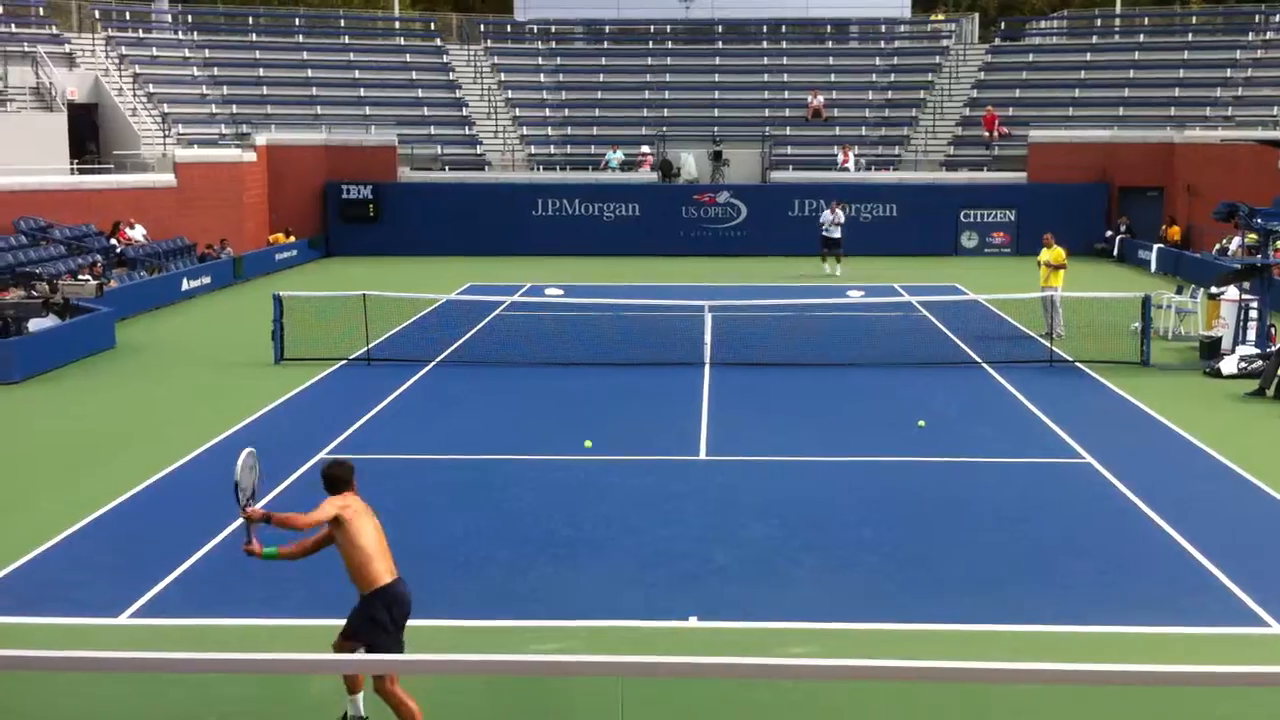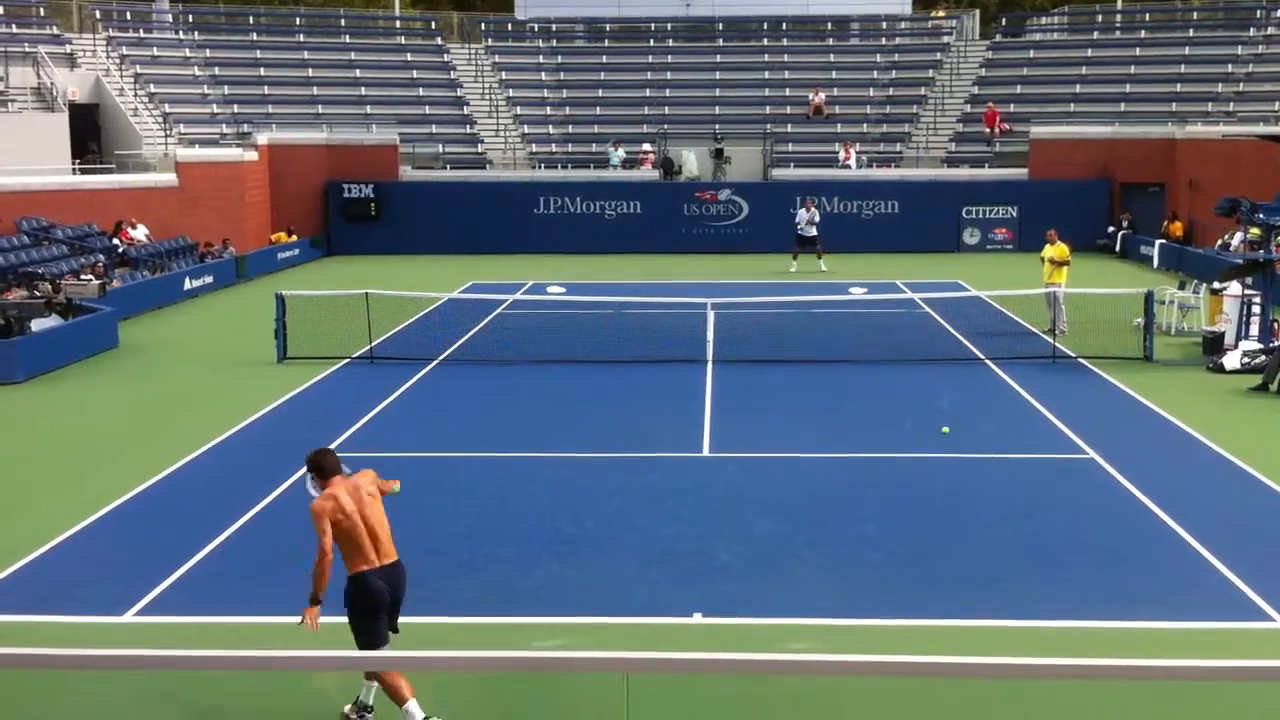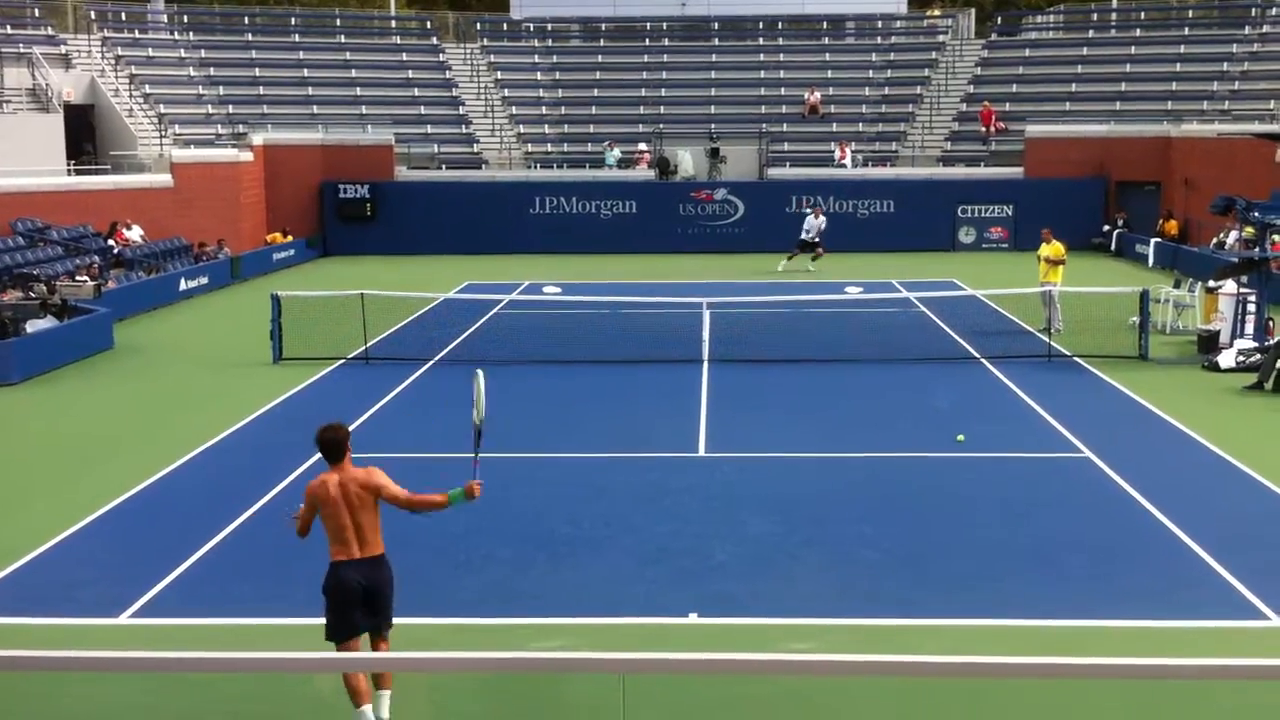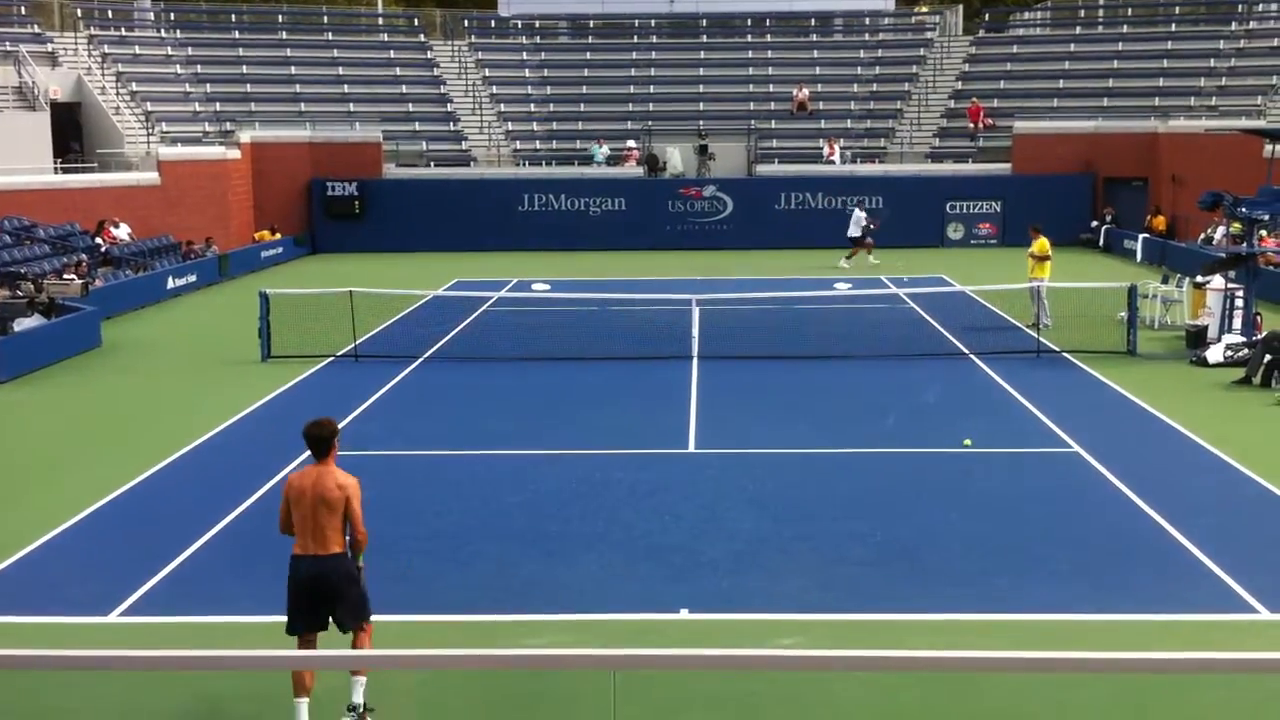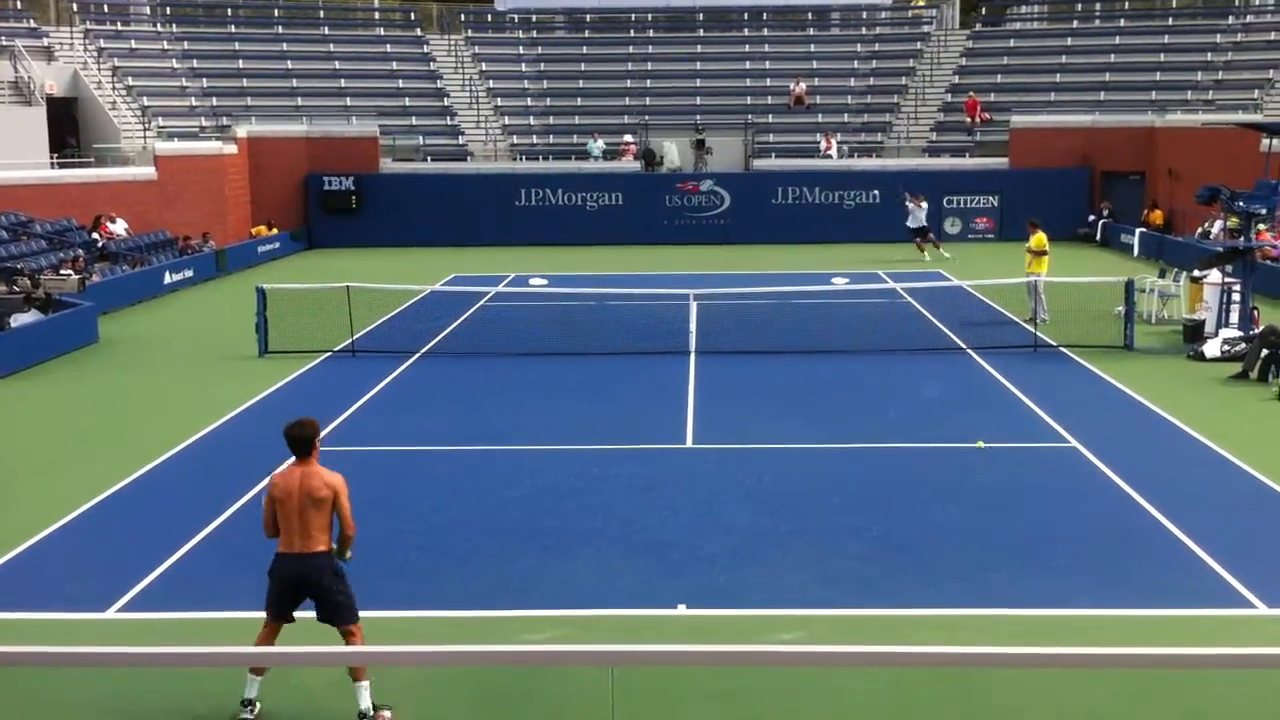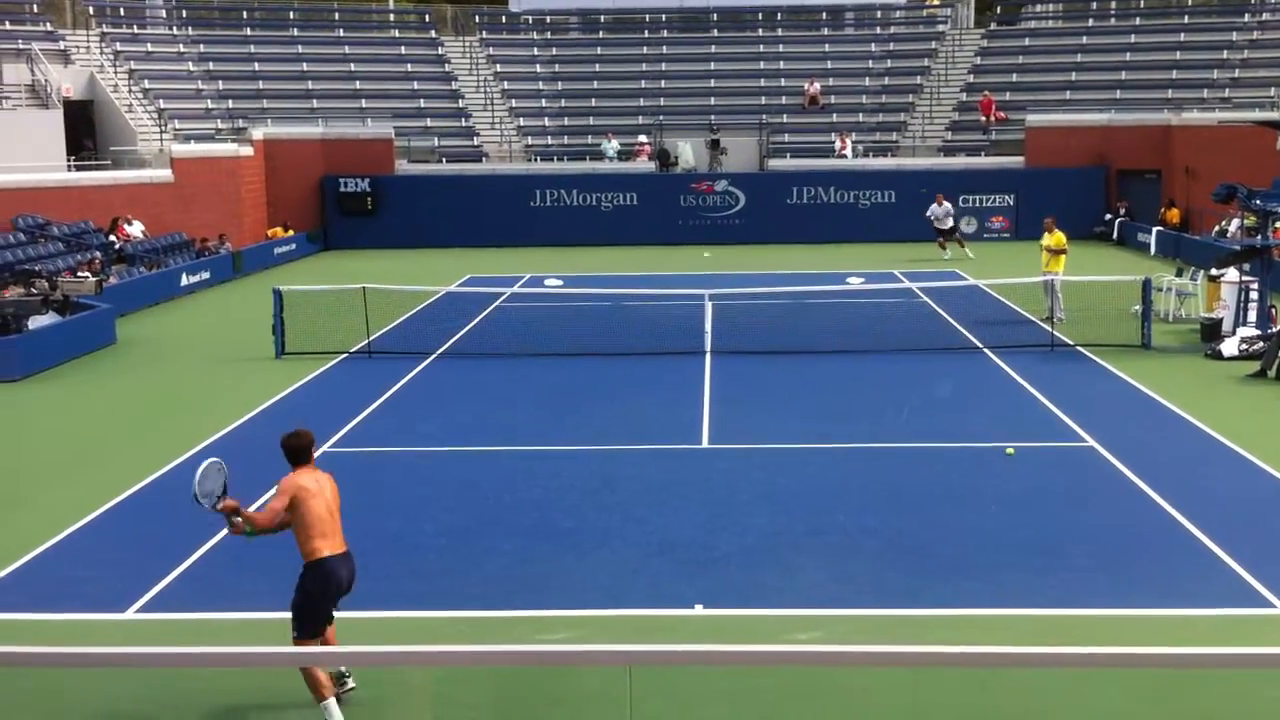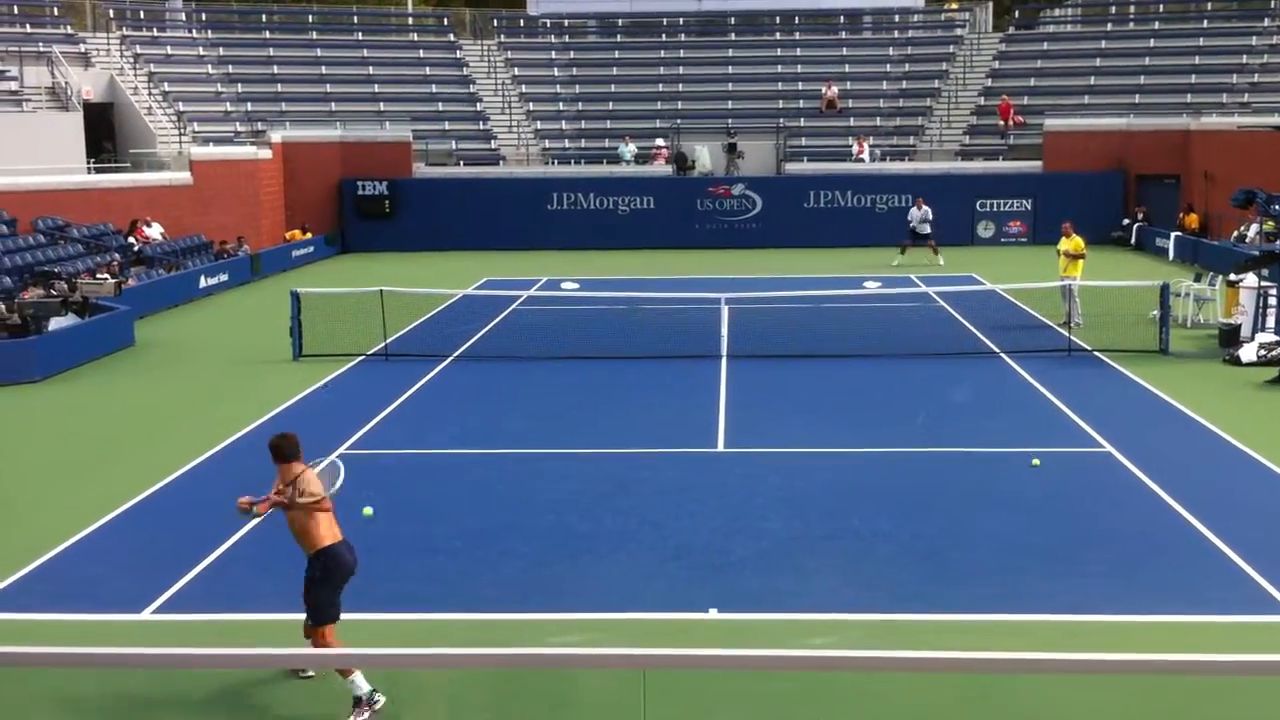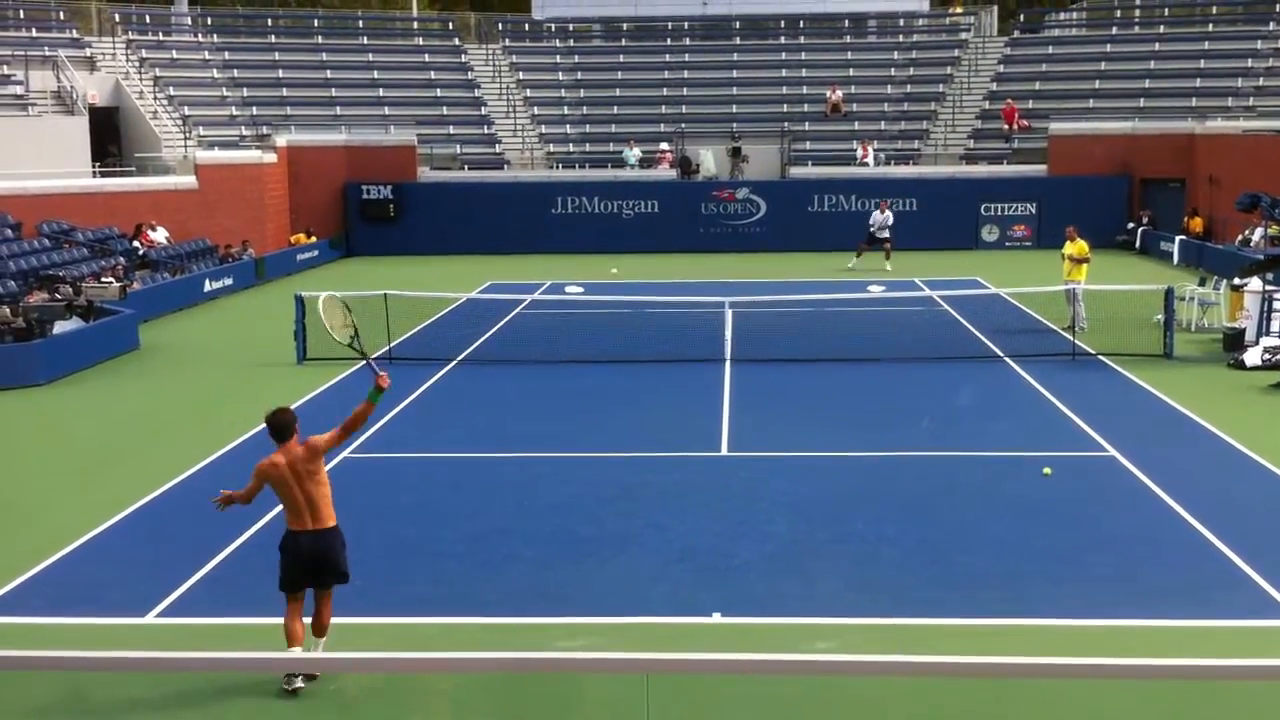
dt=0.5s
person 1, frame 1
left shoulder: (338, 504)
right shoulder: (353, 510)
left elbow: (304, 521)
right elbow: (306, 547)
left wrist: (265, 517)
right wrist: (265, 552)
left hip: (384, 598)
right hip: (388, 592)
left knee: (385, 684)
right knee: (342, 647)
person 1, frame 2
left shoulder: (322, 505)
right shoulder: (365, 480)
left elbow: (325, 555)
right elbow: (392, 487)
left wrist: (314, 602)
right wrist: (390, 487)
left hip: (365, 586)
right hip: (396, 573)
right knee: (377, 647)
person 1, frame 3
left shoulder: (315, 488)
right shoulder: (370, 477)
left elbow: (302, 530)
right elbow: (413, 503)
left wrist: (301, 515)
right wrist: (459, 495)
left hip: (342, 575)
right hip: (378, 568)
left knee: (349, 655)
right knee: (380, 642)
person 1, frame 4
left shoulder: (292, 481)
right shoulder: (347, 482)
left elbow: (285, 527)
right elbow: (359, 534)
right wrist: (356, 561)
left hip: (301, 566)
right hip: (335, 566)
left knee: (305, 646)
right knee: (362, 631)
person 1, frame 5
left shoulder: (275, 482)
right shoulder: (333, 481)
left elbow: (270, 531)
right elbow: (348, 531)
right wrist: (342, 552)
left hip: (286, 565)
right hip: (321, 565)
left knee: (269, 629)
right knee: (352, 634)
person 1, frame 6
left shoulder: (292, 483)
right shoulder: (327, 480)
left elbow: (263, 522)
left wrist: (236, 510)
right wrist: (247, 528)
left hip: (322, 570)
right hip: (345, 564)
left knee: (304, 650)
right knee: (317, 622)
right ankle: (341, 678)
person 1, frame 7
left shoulder: (300, 475)
right shoulder: (287, 483)
left elbow: (325, 505)
right elbow: (267, 503)
left wrist: (289, 502)
right wrist: (250, 505)
left hip: (328, 558)
right hip: (338, 553)
left knee: (323, 636)
right knee: (314, 603)
left ankle: (366, 696)
person 1, frame 8
left shoulder: (266, 466)
right shoulder: (311, 449)
left elbow: (247, 498)
right elbow: (350, 427)
left wrist: (228, 499)
right wrist: (377, 392)
left hip: (297, 540)
right hip: (330, 536)
left knee: (294, 606)
right knee: (324, 600)
left ankle: (295, 671)
